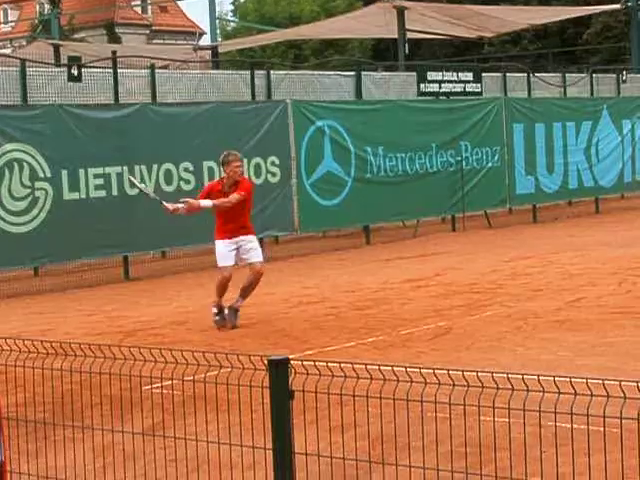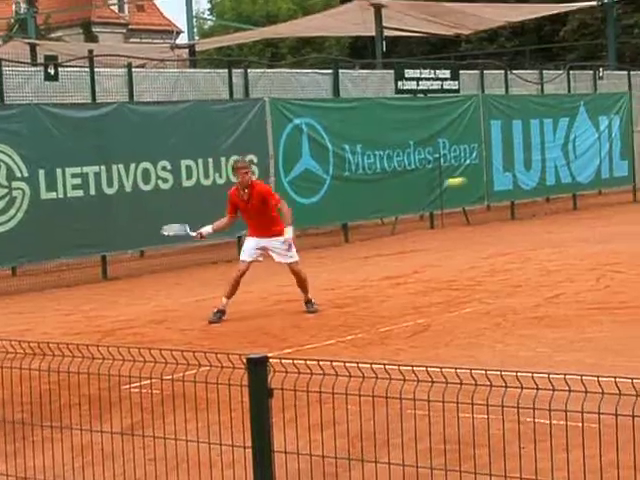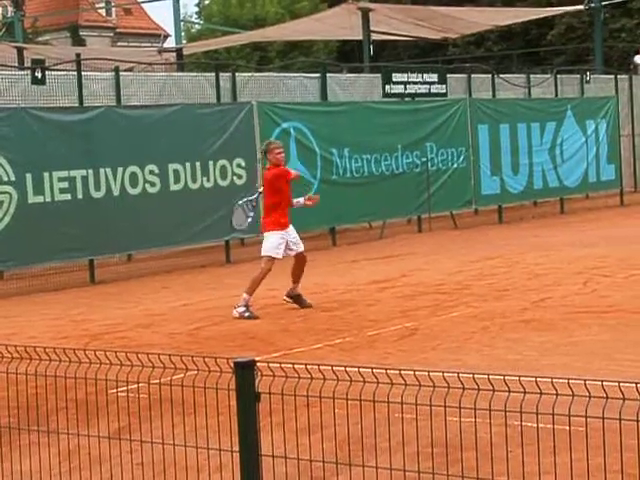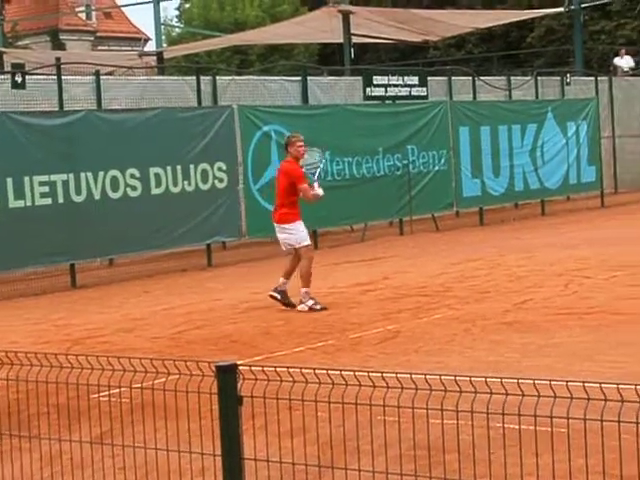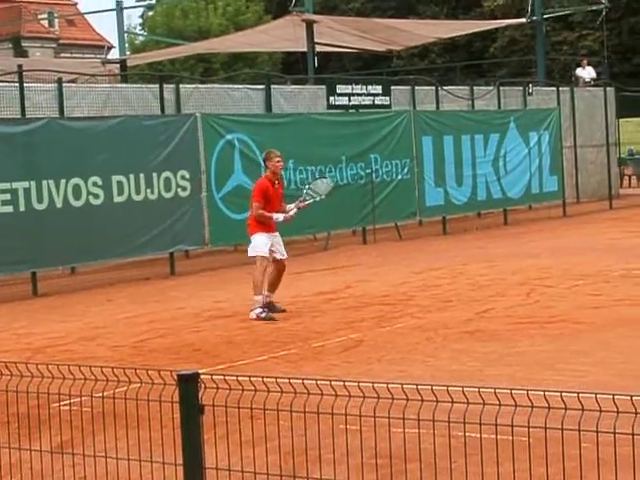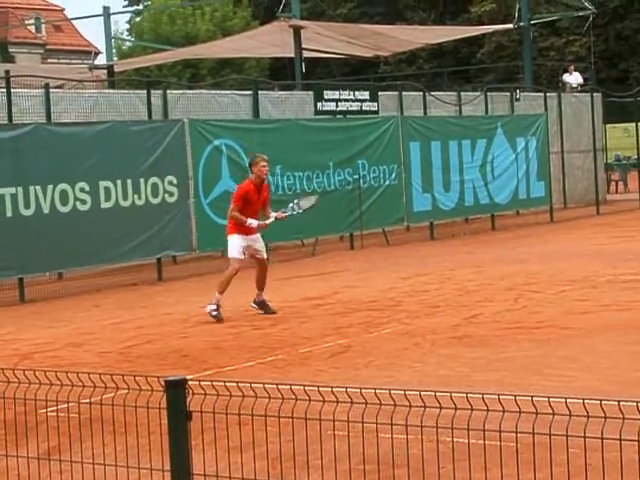
dt=0.4s
person 1, frame 1
left shoulder: (246, 184)
right shoulder: (212, 187)
left elbow: (229, 202)
right elbow: (194, 206)
left wrist: (203, 204)
right wrist: (178, 207)
left hip: (246, 235)
right hip: (224, 238)
left knee: (258, 271)
right knee: (225, 275)
left ankle: (235, 308)
right ankle: (218, 307)
person 1, frame 2
left shoulder: (262, 188)
right shoulder: (233, 194)
left elbow: (285, 208)
right elbow: (229, 220)
left wrist: (289, 231)
right wrist: (208, 229)
left hip: (277, 236)
right hip: (255, 237)
left knee: (296, 270)
right knee: (240, 271)
left ankle: (308, 300)
right ankle: (222, 308)
person 1, frame 3
left shoulder: (276, 173)
right shoulder: (280, 173)
right elbow: (295, 175)
left wrist: (303, 201)
left hip: (285, 226)
right hip: (274, 228)
left knee: (301, 257)
right knee: (266, 266)
left ankle: (293, 293)
right ankle: (242, 305)
person 1, frame 4
left shoulder: (284, 166)
right shoulder: (295, 169)
right elbow: (308, 196)
left wrist: (310, 189)
right wrist: (318, 192)
left hip: (281, 217)
right hip: (290, 219)
left knee: (298, 254)
right knee: (307, 255)
left ankle: (280, 288)
right ankle: (306, 299)
person 1, frame 5
left shoulder: (279, 183)
right shoulder: (261, 185)
right elbow: (256, 213)
left wrist: (293, 207)
right wrist: (279, 217)
left hip: (271, 230)
right hip: (259, 230)
left knee: (280, 265)
right knee: (261, 265)
left ankle: (267, 300)
right ankle: (257, 308)
person 1, frame 6
left shoulder: (266, 186)
right shoulder: (244, 189)
left elbow: (265, 208)
right elbow: (232, 214)
left wrist: (274, 215)
right wrist: (252, 223)
left hip: (253, 233)
right hip: (237, 232)
left knee: (263, 265)
right knee: (234, 267)
left ankle: (259, 300)
right ankle: (215, 304)
